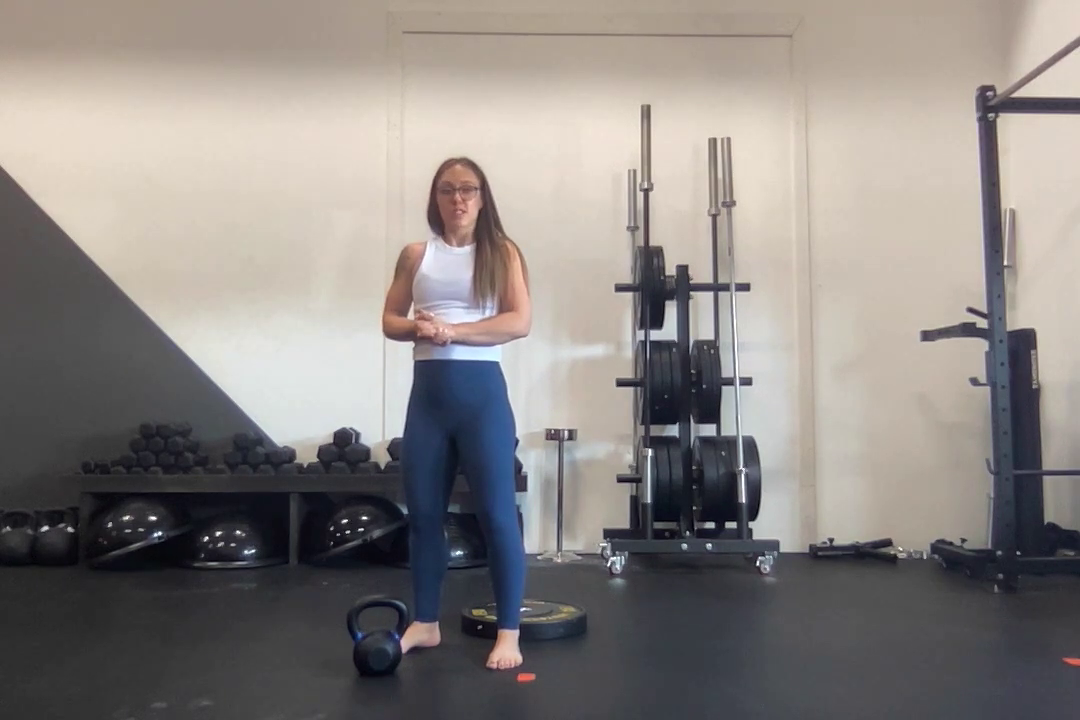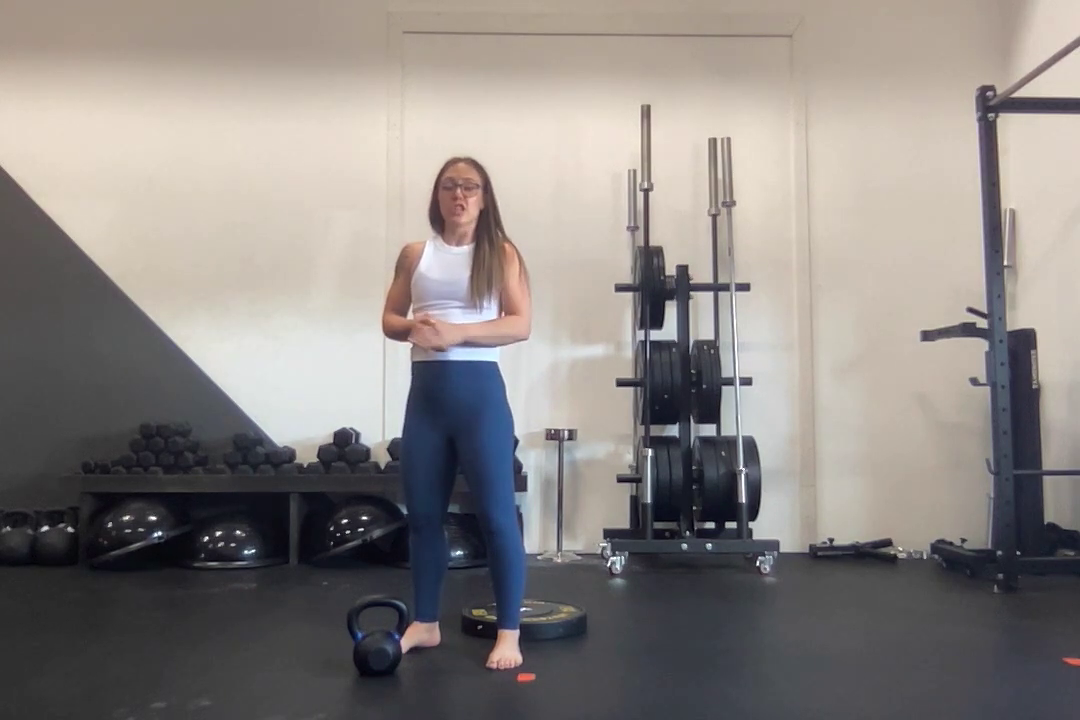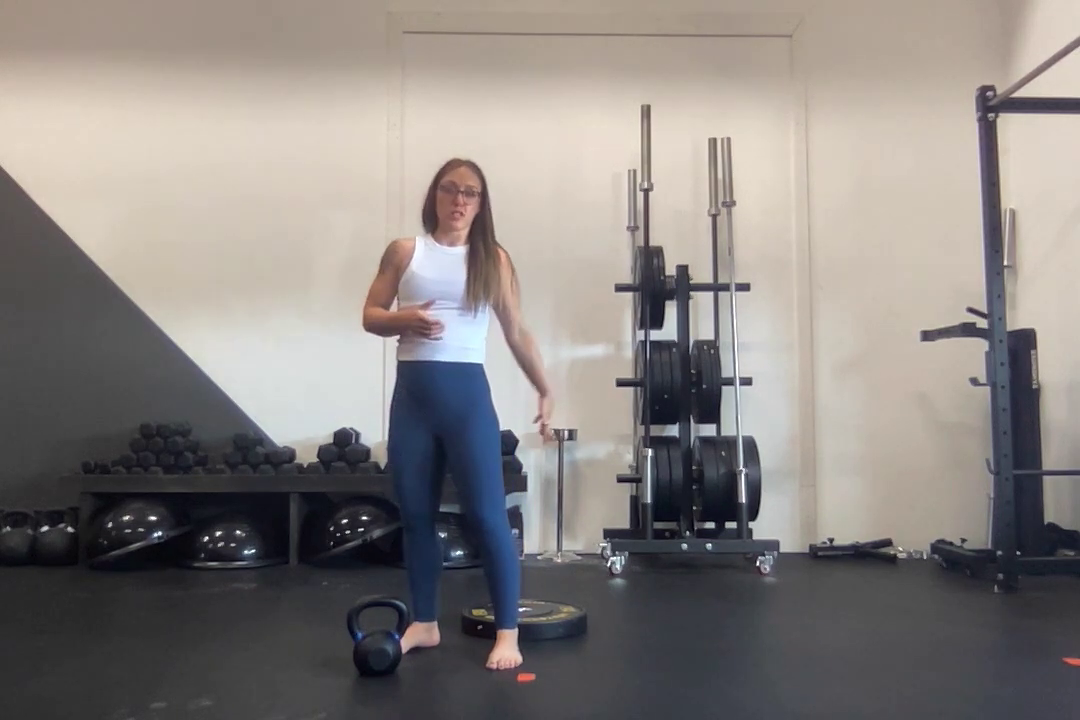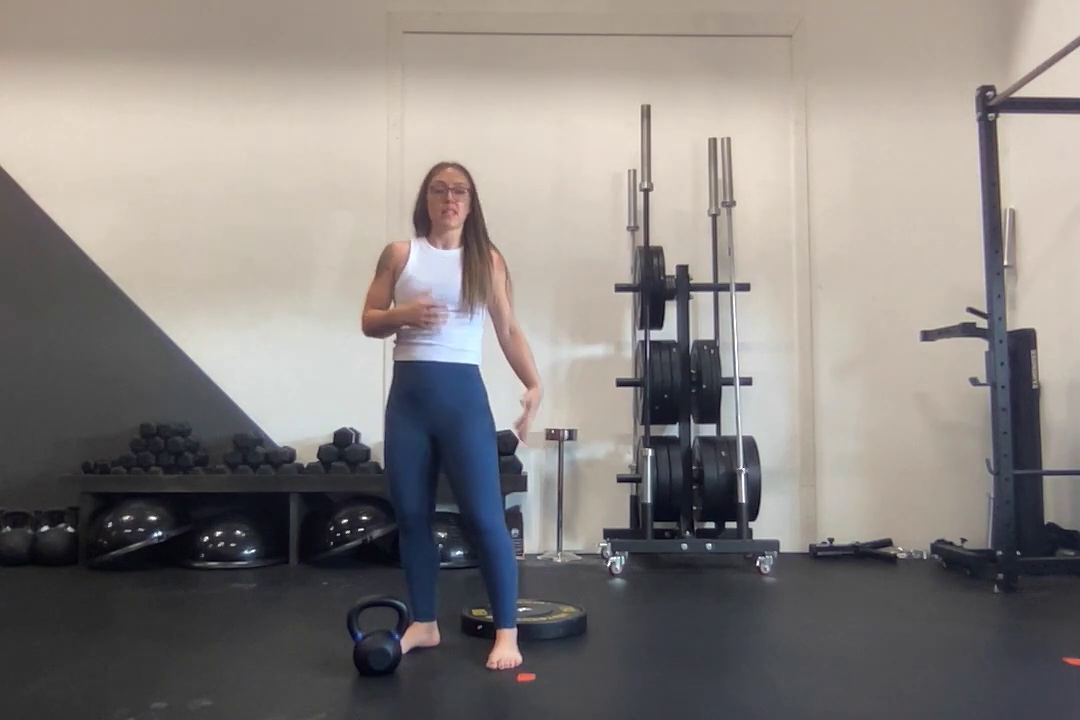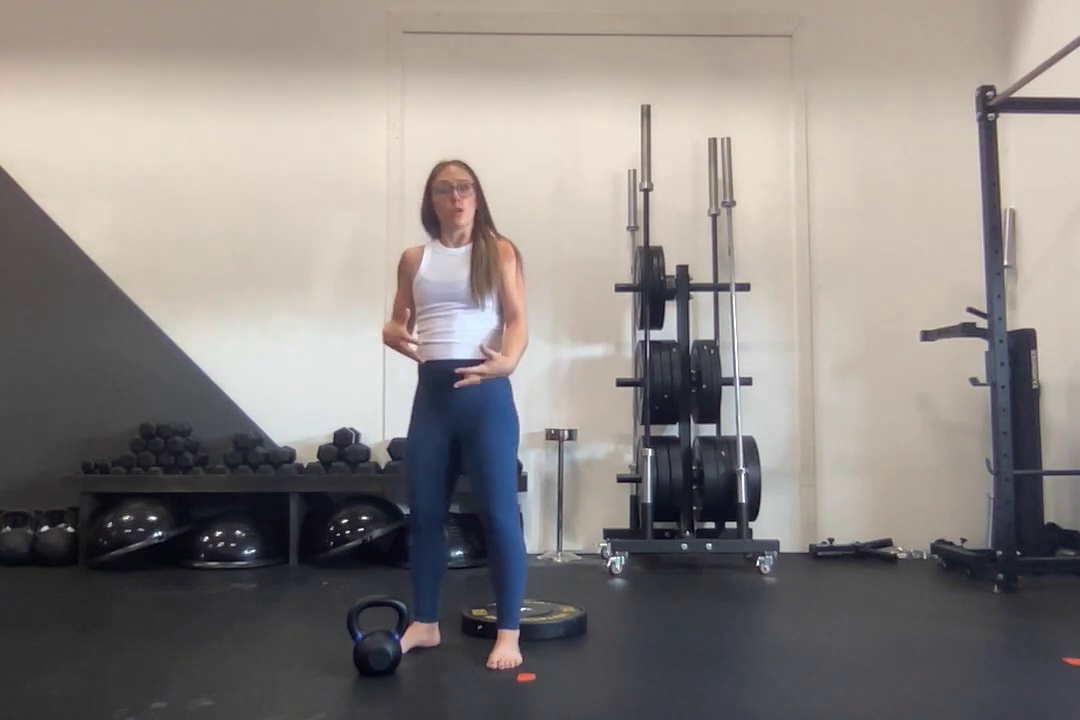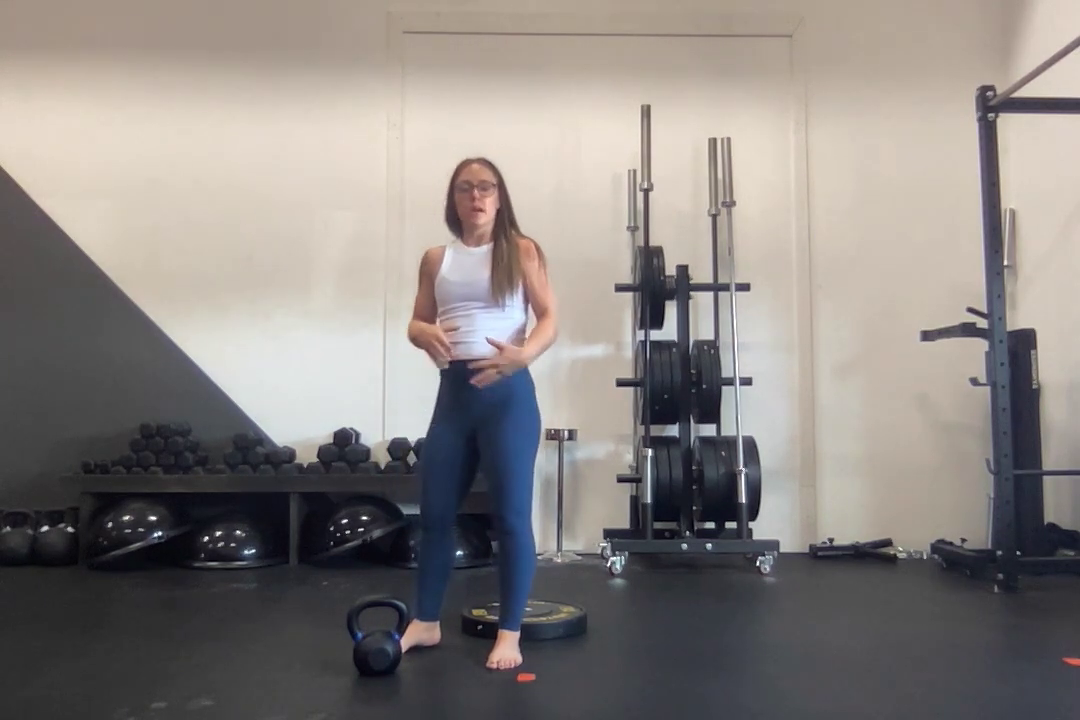
dt=0.5s
person 1, frame 1
left shoulder: (502, 253)
right shoulder: (415, 255)
left elbow: (520, 322)
right elbow: (390, 320)
left wrist: (451, 331)
right wrist: (419, 329)
left hip: (481, 391)
right hip: (427, 392)
left knee: (496, 513)
right knee: (423, 512)
left ankle: (508, 633)
right ankle: (425, 623)
person 1, frame 2
left shoulder: (502, 253)
right shoulder: (414, 255)
left elbow: (519, 320)
right elbow: (389, 319)
left wrist: (455, 334)
right wrist: (415, 327)
left hip: (479, 391)
right hip: (425, 390)
left knee: (496, 513)
right knee: (423, 513)
left ankle: (508, 633)
right ankle: (425, 623)
person 1, frame 3
left shoulder: (493, 258)
right shoulder: (403, 251)
left elbow: (516, 330)
right elbow: (370, 316)
left wrist: (545, 390)
right wrist: (405, 319)
left hip: (467, 392)
right hip: (412, 392)
left knee: (487, 515)
right knee: (415, 514)
left ankle: (507, 633)
right ankle: (424, 623)
person 1, frame 4
left shoulder: (487, 260)
right shoulder: (398, 255)
left elbow: (509, 330)
right elbow: (369, 323)
left wrist: (532, 384)
right wrist: (399, 316)
left hip: (462, 391)
right hip: (408, 393)
left knee: (484, 515)
right knee: (411, 515)
left ankle: (506, 632)
right ankle: (424, 623)
person 1, frame 5
left shoulder: (500, 251)
right shoulder: (414, 259)
left elbow: (517, 318)
right elbow: (396, 323)
left wrist: (507, 359)
right wrist: (395, 336)
left hip: (486, 394)
right hip: (431, 393)
left knee: (499, 514)
right knee: (424, 513)
left ankle: (508, 632)
right ankle: (424, 623)
person 1, frame 6
left shoulder: (522, 250)
right shoulder: (436, 258)
left elbow: (549, 318)
right elbow: (416, 321)
left wrist: (523, 354)
right wrist: (428, 335)
left hip: (507, 393)
right hip: (453, 392)
left knee: (510, 515)
right knee: (434, 511)
left ankle: (509, 633)
right ankle: (425, 622)
